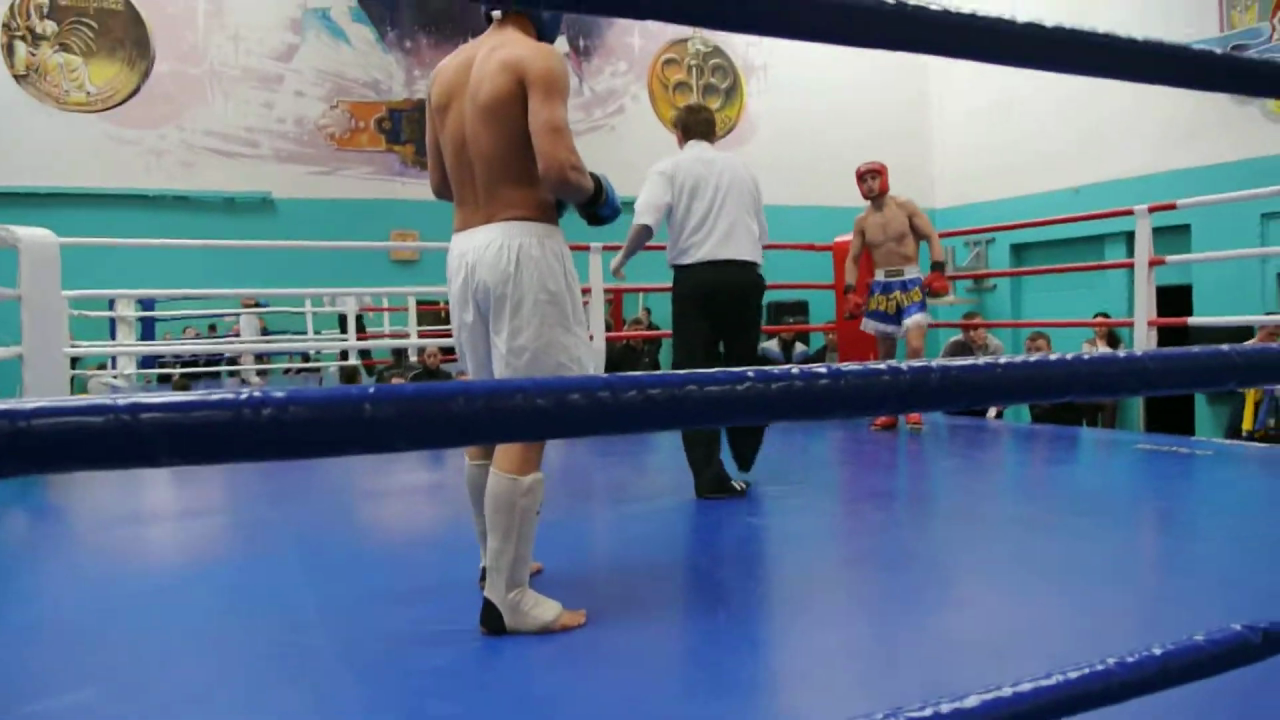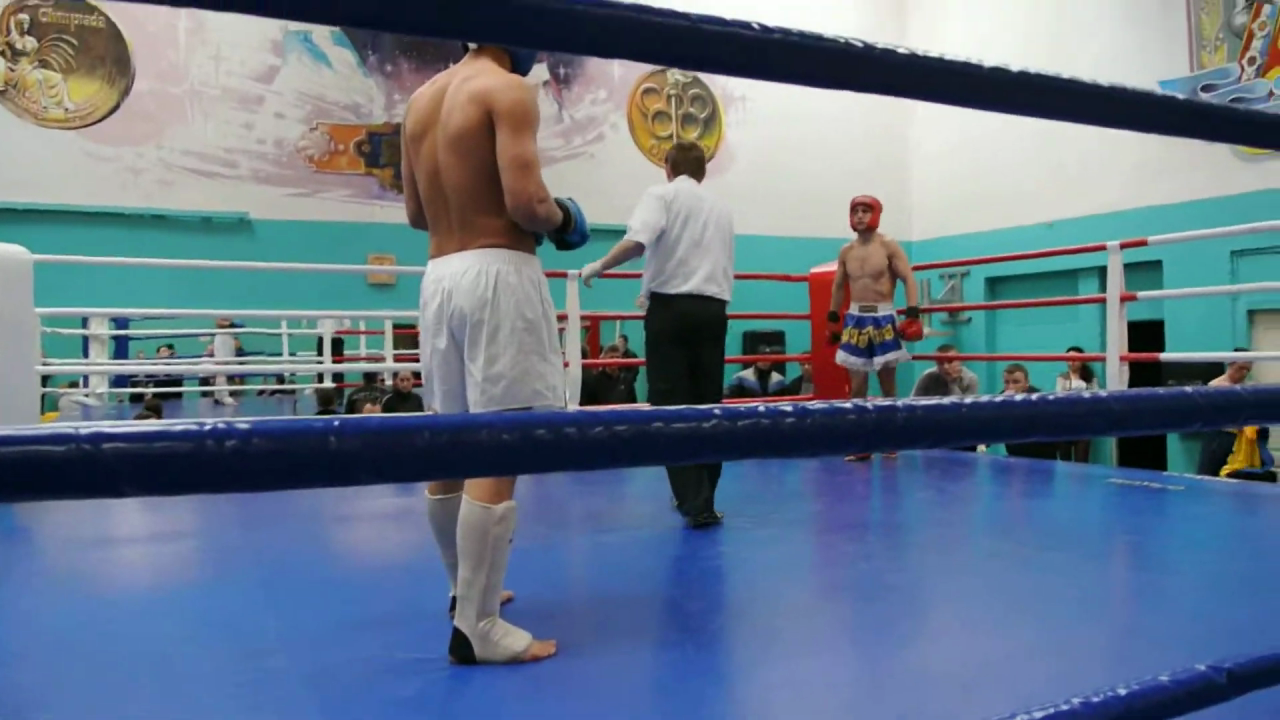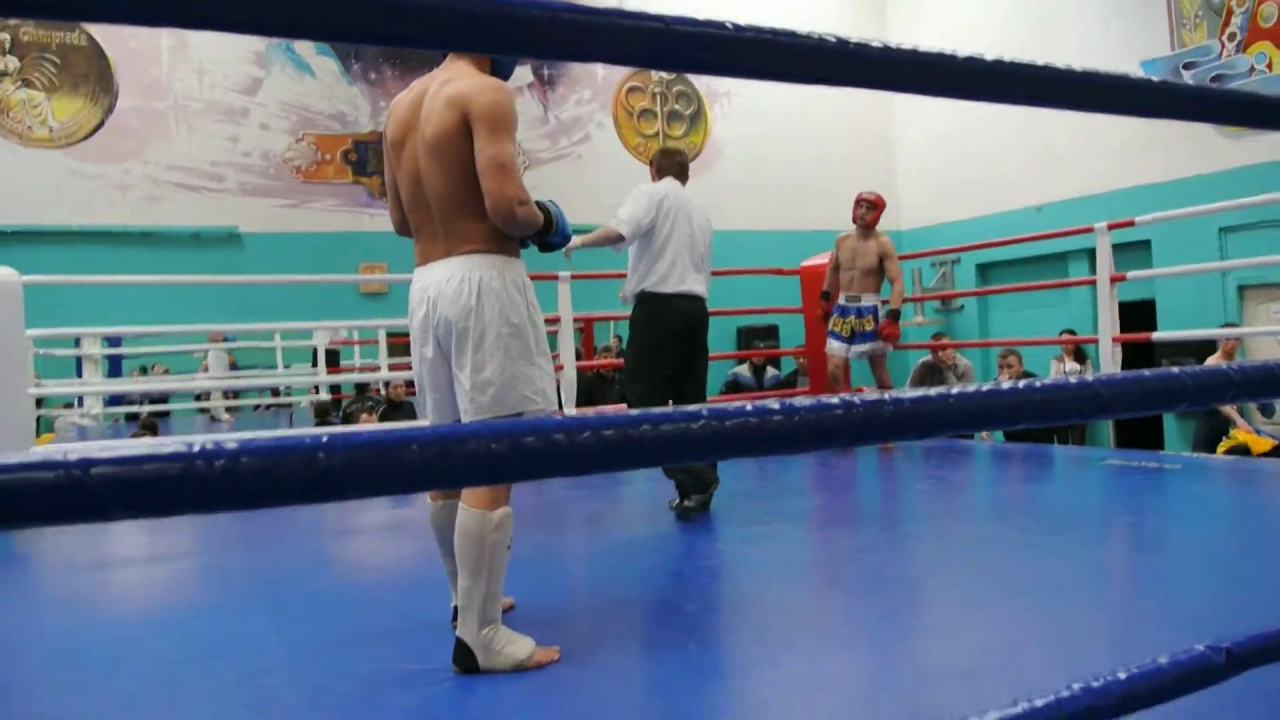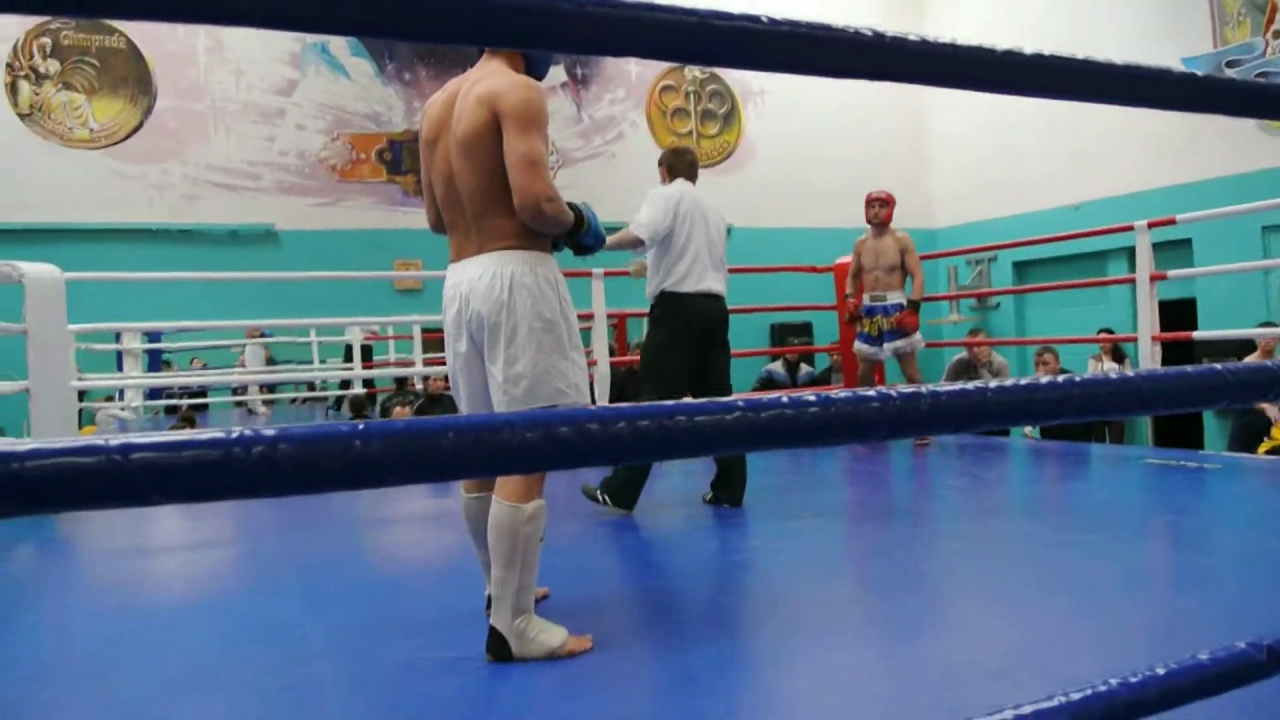
dt=0.3s
person 1, frame 1
left shoulder: (446, 71)
right shoulder: (537, 58)
right elbow: (558, 167)
right wrist: (593, 193)
left hip: (467, 248)
right hip: (523, 247)
left ankle: (497, 559)
right ankle: (506, 598)
person 1, frame 2
left shoulder: (421, 98)
right shoulder: (508, 90)
right elbow: (526, 201)
right wrist: (565, 221)
left hip: (440, 278)
right hip: (498, 276)
left ankle: (466, 591)
right ankle: (477, 628)
person 1, frame 3
left shoulder: (403, 104)
right shoulder: (486, 91)
right elbow: (506, 205)
right wrist: (549, 223)
left hip: (428, 284)
right hip: (484, 281)
left ankle: (470, 599)
right ankle: (479, 636)
person 1, frame 4
left shoulder: (438, 103)
right shoulder: (518, 91)
right elbow: (535, 199)
right wrist: (577, 222)
left hip: (462, 279)
right hip: (515, 276)
left ankle: (502, 589)
right ankle: (512, 625)
person 2, frame 1
left shoulder: (669, 169)
right shoulder: (742, 169)
left elbow: (644, 224)
right elbow: (760, 235)
left wrist: (621, 259)
right wrist: (757, 277)
left hip: (694, 279)
right hip: (742, 277)
right knee: (743, 369)
left ankle: (710, 478)
right ankle: (745, 455)
person 2, frame 2
left shoulder: (662, 195)
right shoulder: (721, 209)
left elbow: (637, 241)
left wrist: (598, 266)
left hip: (671, 309)
right hip: (712, 310)
left knee: (671, 404)
right knee: (706, 403)
left ankle: (697, 501)
right ankle: (701, 497)
person 2, frame 3
left shoulder: (651, 193)
right shoulder: (701, 212)
left elbow: (620, 231)
left wrist: (580, 240)
left hip: (658, 307)
right hip: (695, 308)
left knee: (647, 399)
right knee: (691, 400)
left ankle: (695, 480)
right ankle: (695, 489)
person 2, frame 4
left shoulder: (665, 196)
right shoulder: (713, 210)
left elbow: (640, 235)
left wrist: (605, 242)
left hip: (676, 307)
right hip: (713, 308)
left knee: (654, 399)
right knee: (715, 400)
left ankle: (619, 491)
right ankle: (729, 487)
person 3, frame 1
left shoulder: (905, 206)
right shoulder: (862, 222)
left elbow: (932, 237)
right elbow: (852, 260)
left wrist: (938, 271)
right wrist: (850, 292)
left hip: (910, 283)
right hip: (881, 286)
left knee: (915, 346)
right knee: (885, 355)
right ankle: (889, 411)
person 3, frame 2
left shoulder: (888, 246)
right shoulder: (846, 251)
left elbow: (909, 280)
right elbow: (839, 287)
left wrist: (912, 315)
right wrist: (832, 320)
left hip: (883, 319)
right hip: (854, 319)
left knee: (888, 388)
right knee: (857, 386)
person 3, frame 3
left shoulder: (883, 244)
right shoulder: (842, 240)
left elbow: (897, 283)
left wrist: (893, 317)
right wrist: (825, 298)
left hip: (868, 312)
right hip: (842, 310)
left knee: (880, 376)
right knee: (834, 370)
person 3, frame 4
left shoulder: (901, 240)
right shoulder: (861, 243)
left elbow: (917, 276)
right elbow: (852, 276)
left wrist: (913, 308)
right wrist: (850, 299)
left hip: (895, 308)
right hip: (868, 310)
left knee: (911, 373)
right knee: (864, 374)
